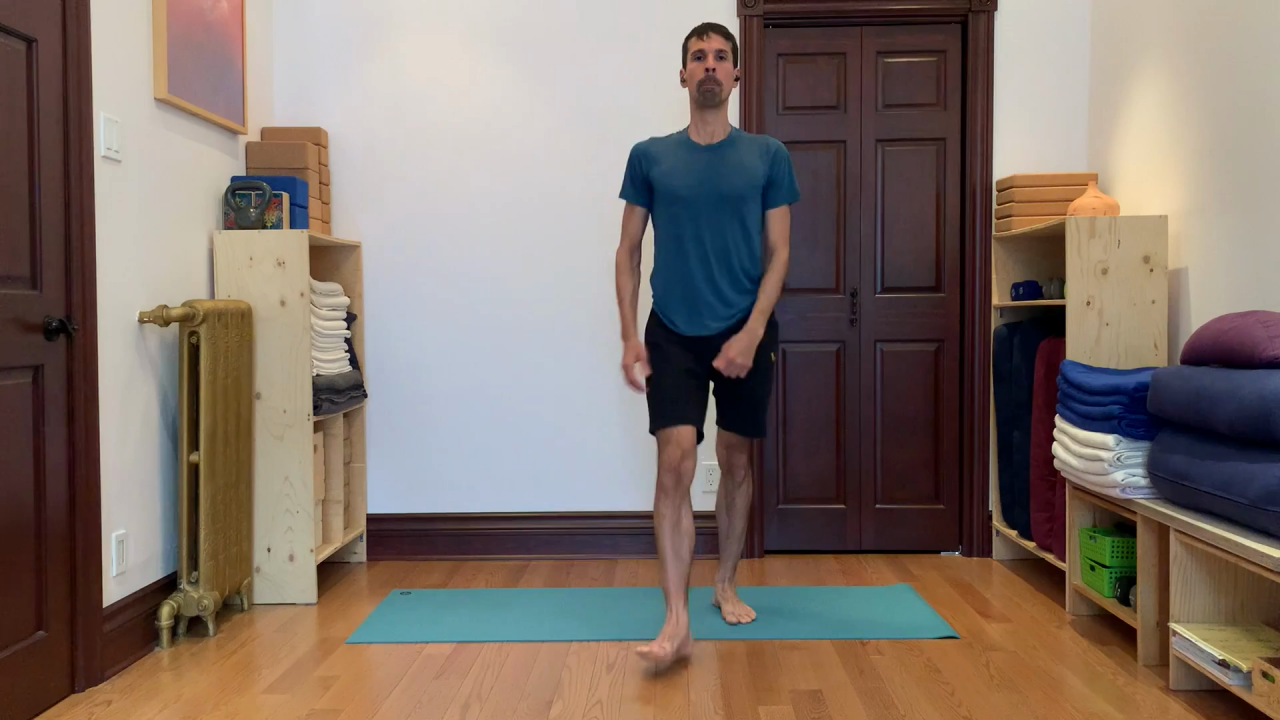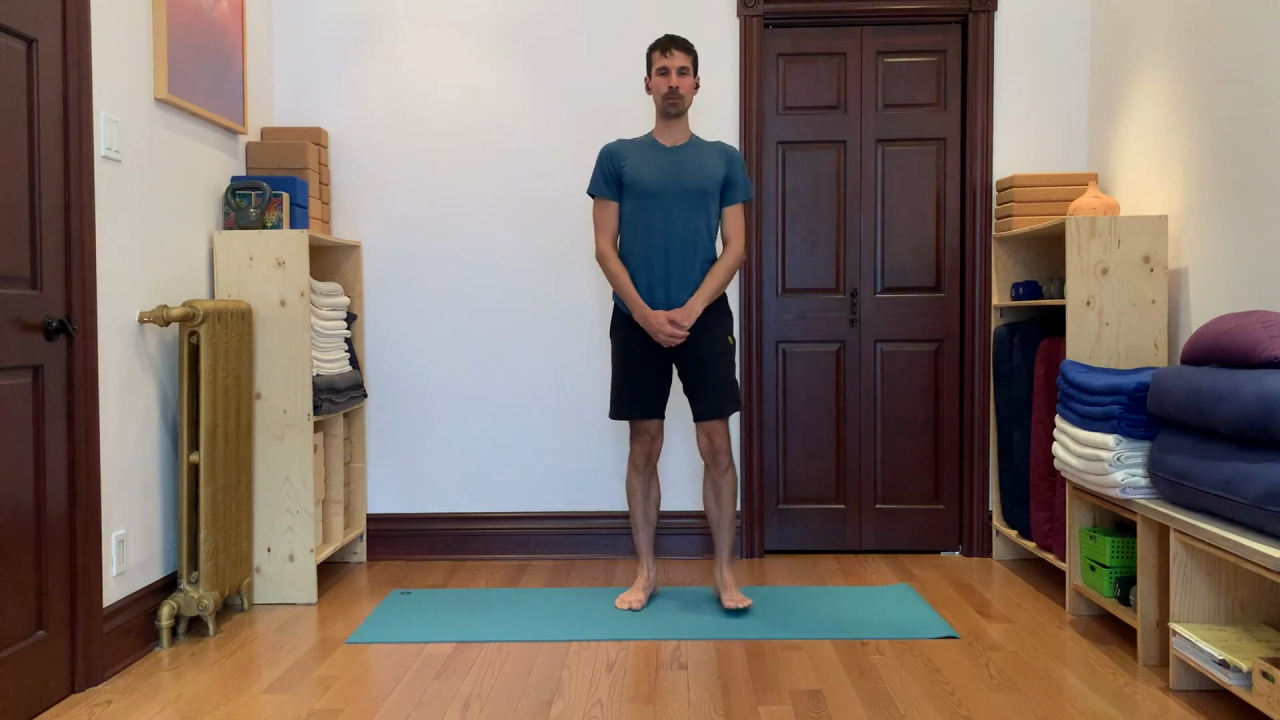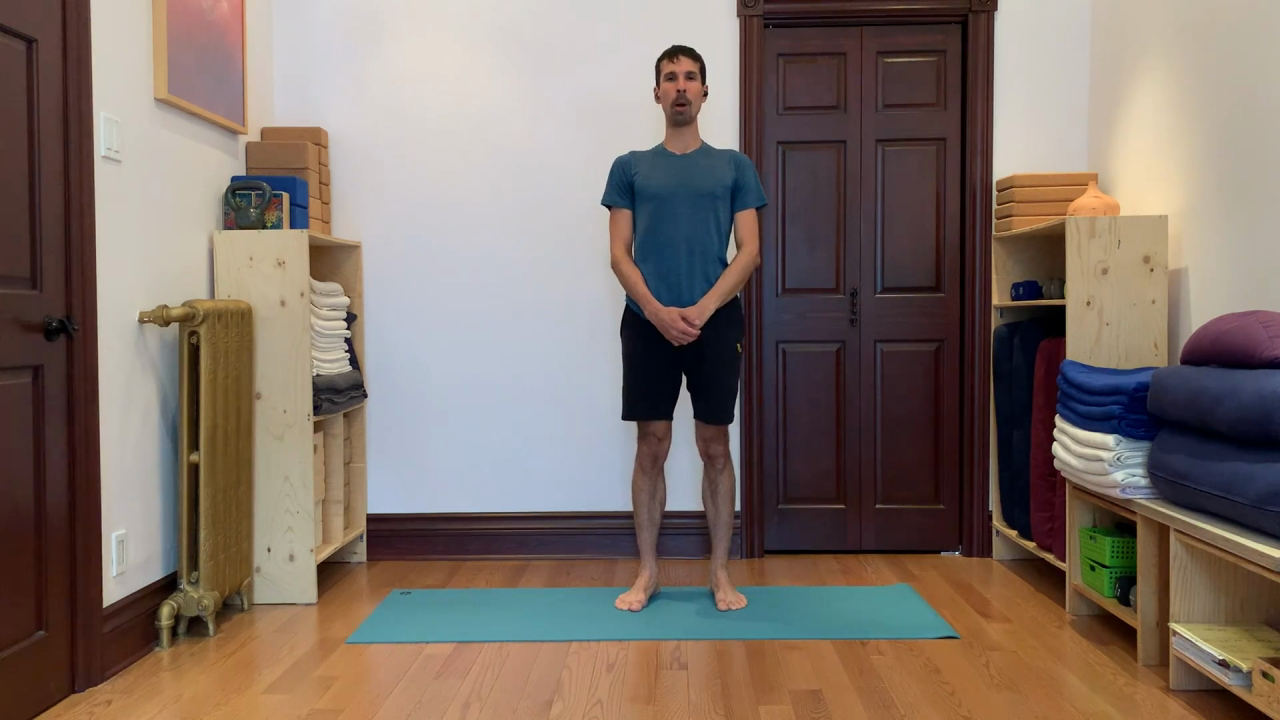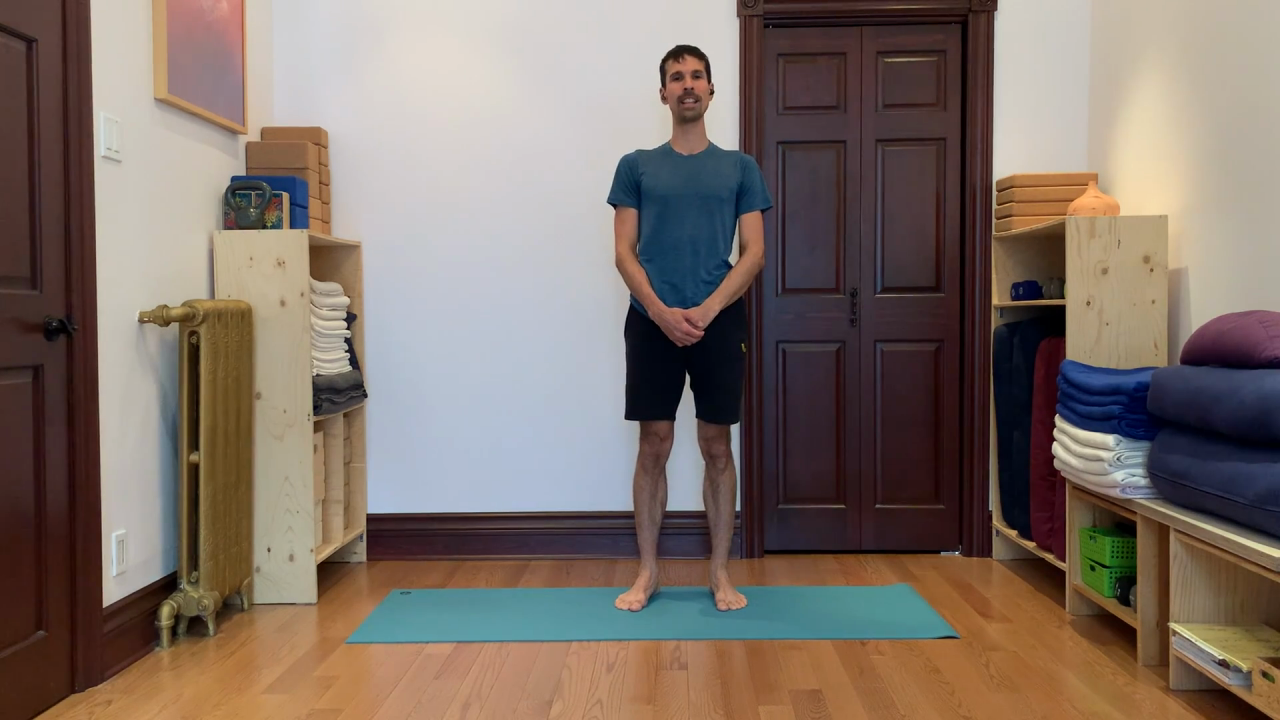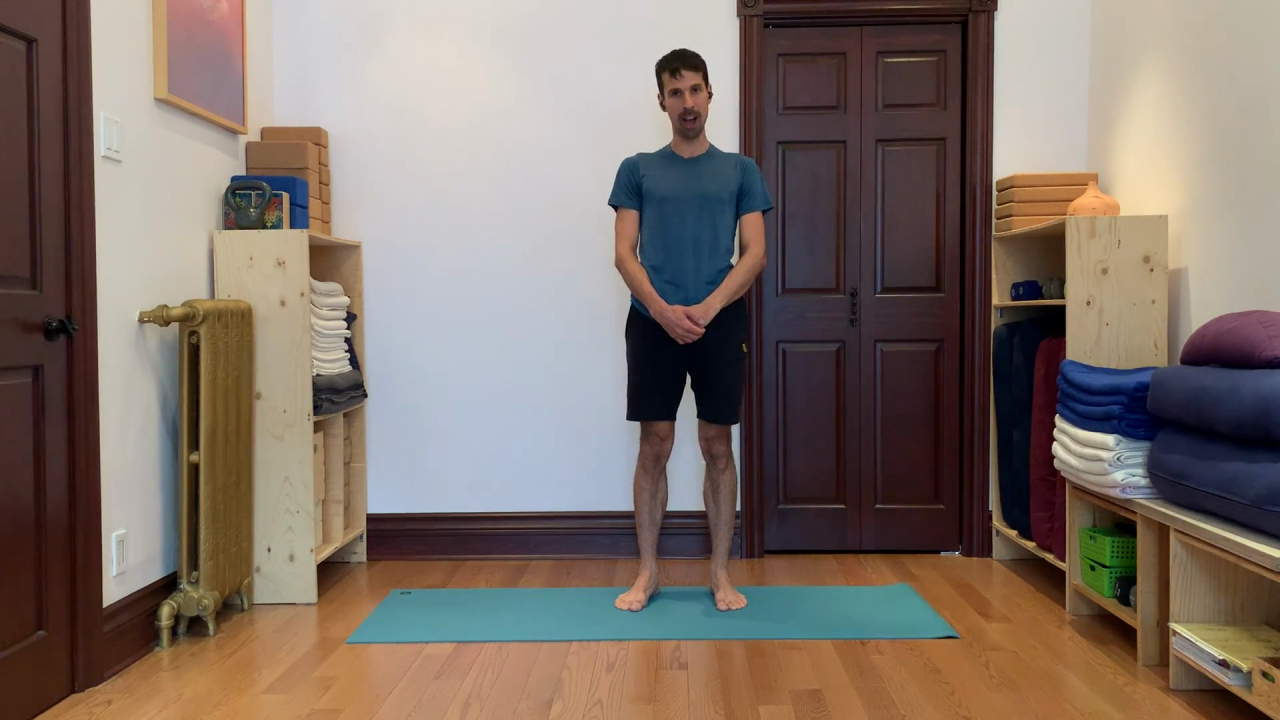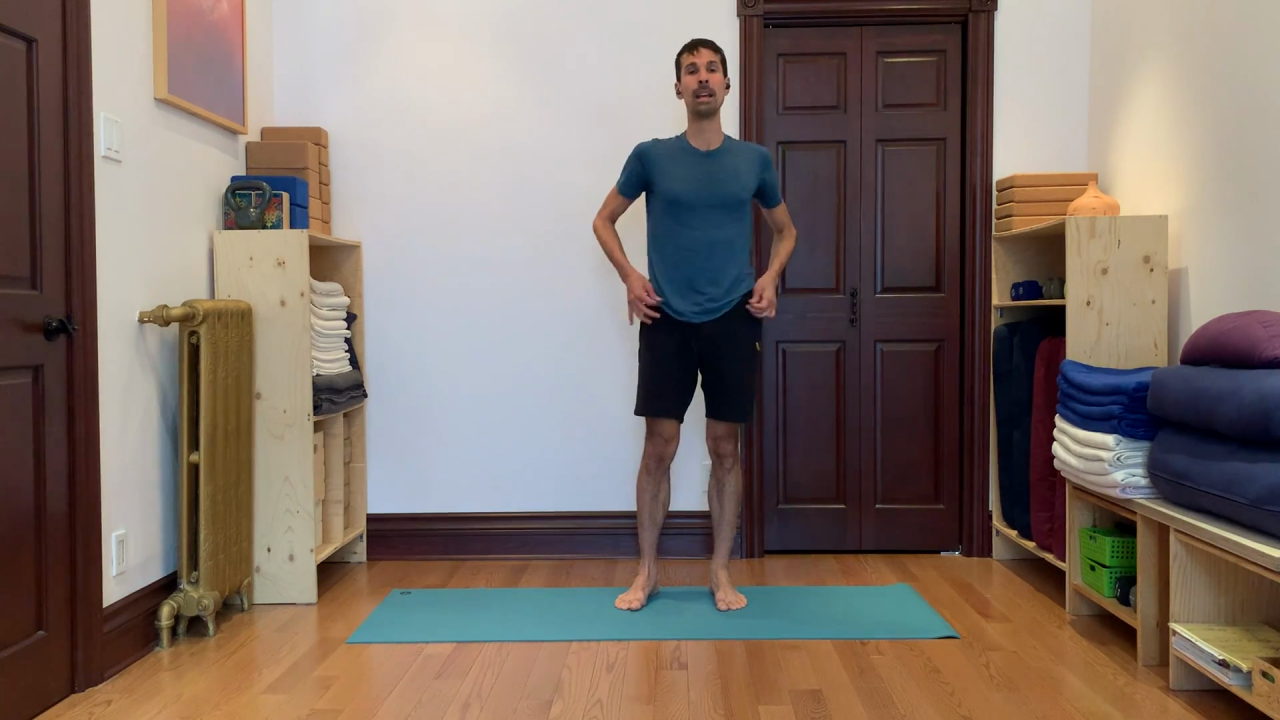
dt=0.7s
person 1, frame 1
left shoulder: (768, 155)
right shoulder: (650, 155)
left elbow: (779, 252)
right elbow: (627, 252)
left wrist: (751, 334)
right wrist: (630, 339)
left hip: (743, 335)
right hip: (673, 333)
left knee: (736, 462)
right knee: (675, 465)
left ankle: (726, 583)
right ankle: (676, 619)
person 1, frame 2
left shoulder: (724, 159)
right shoulder: (617, 157)
left elbow: (735, 248)
right elbow: (604, 247)
left wrist: (692, 310)
right wrist: (645, 313)
left hip: (706, 320)
right hip: (637, 322)
left knee: (717, 448)
right knee: (644, 449)
left ankle: (725, 573)
right ankle: (646, 571)
person 1, frame 3
left shoulder: (733, 166)
right shoulder: (630, 167)
left elbow: (749, 252)
right elbow: (620, 254)
left wrist: (702, 309)
right wrist: (657, 311)
left hip: (716, 321)
right hip: (648, 322)
left knee: (715, 447)
right knee: (651, 447)
left ankle: (720, 571)
right ankle: (648, 571)
person 1, frame 4
left shoulder: (740, 168)
right shoulder: (636, 166)
left elbow: (753, 253)
right elbow: (625, 253)
left wrist: (706, 310)
right wrist: (662, 312)
left hip: (719, 322)
right hip: (651, 322)
left knee: (717, 447)
right knee: (653, 446)
left ankle: (720, 571)
right ankle: (648, 570)
person 1, frame 5
left shoulder: (739, 170)
right shoulder: (637, 169)
left elbow: (754, 254)
right elbow: (624, 254)
left wrist: (707, 308)
right wrist: (662, 310)
left hip: (720, 322)
right hip: (653, 322)
left knee: (717, 447)
right knee: (653, 446)
left ankle: (720, 571)
right ankle: (647, 571)
person 1, frame 6
left shoulder: (756, 160)
right shoulder: (651, 155)
left elbow: (785, 230)
right elbow: (603, 220)
left wrist: (771, 278)
right wrist: (630, 276)
left hip: (733, 320)
right hip: (668, 321)
left knee: (725, 447)
right knee: (659, 446)
left ankle: (720, 571)
right ankle: (647, 570)
